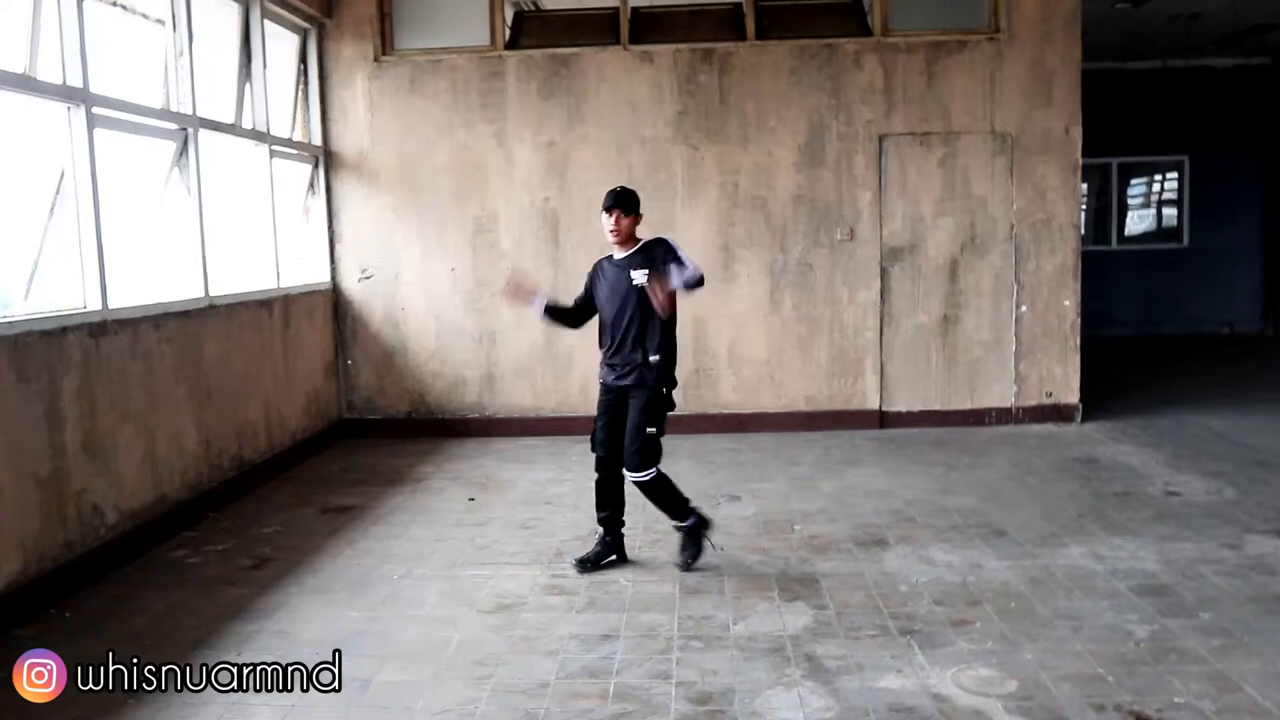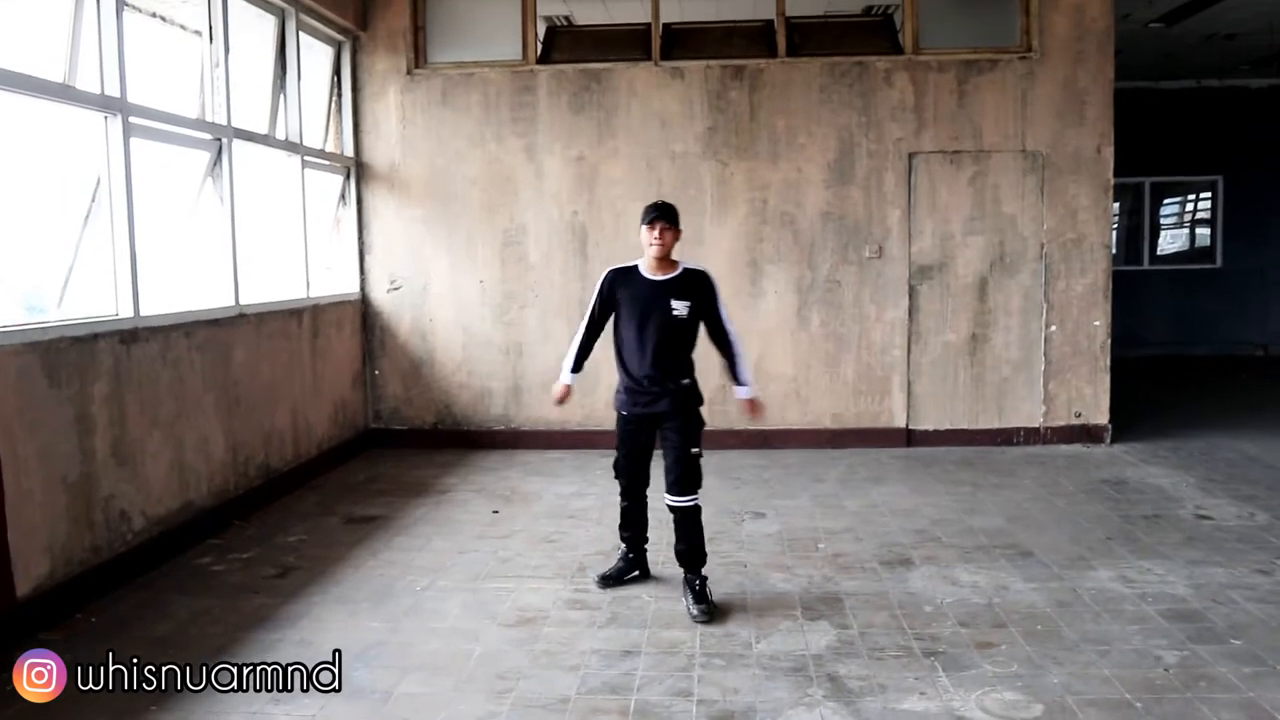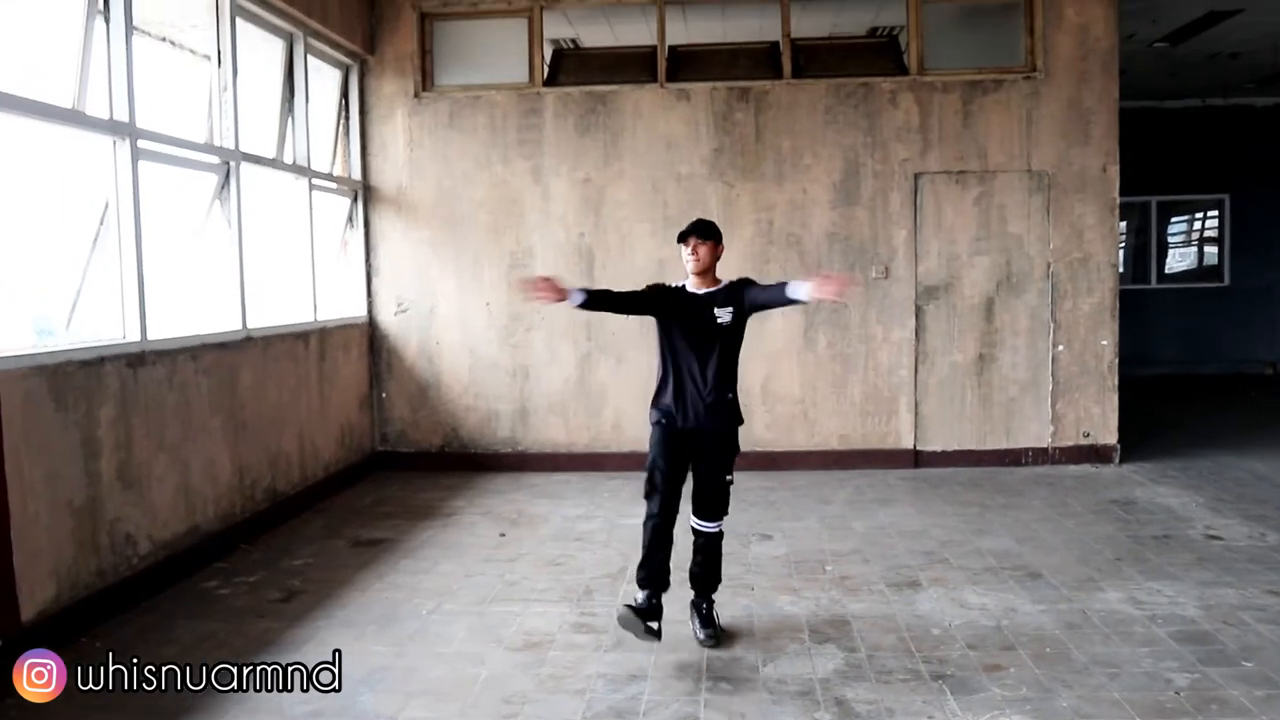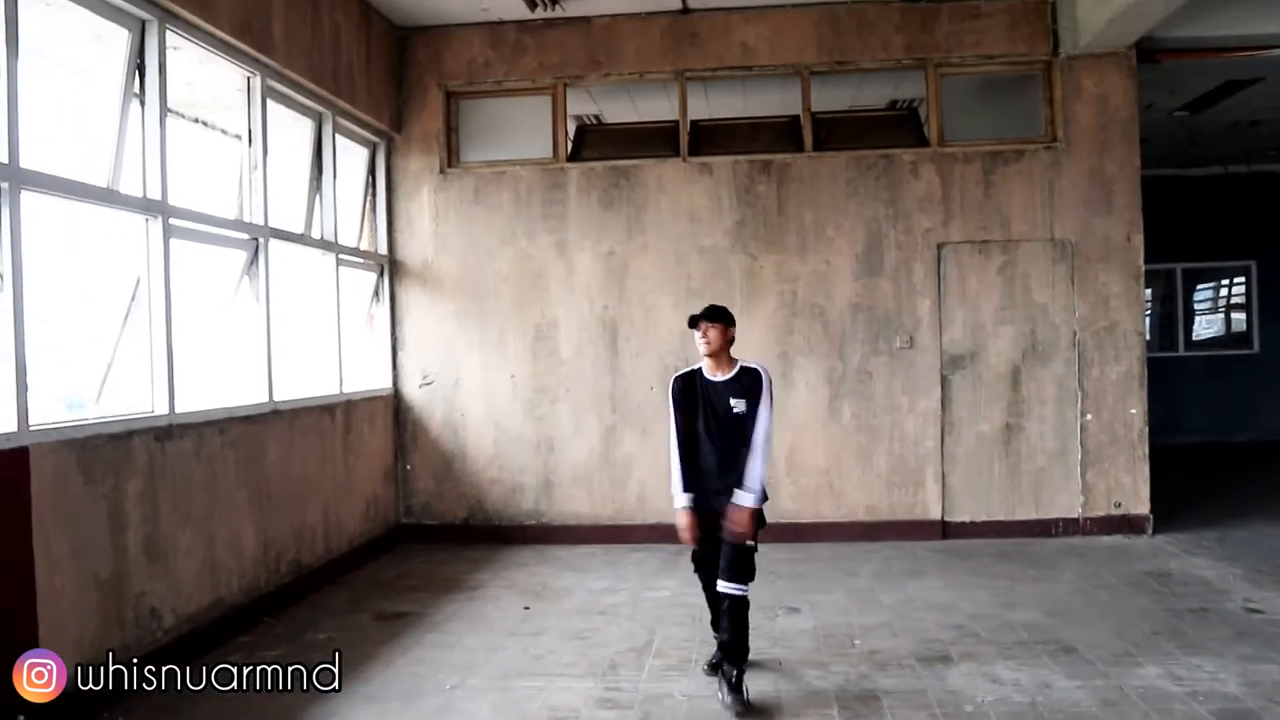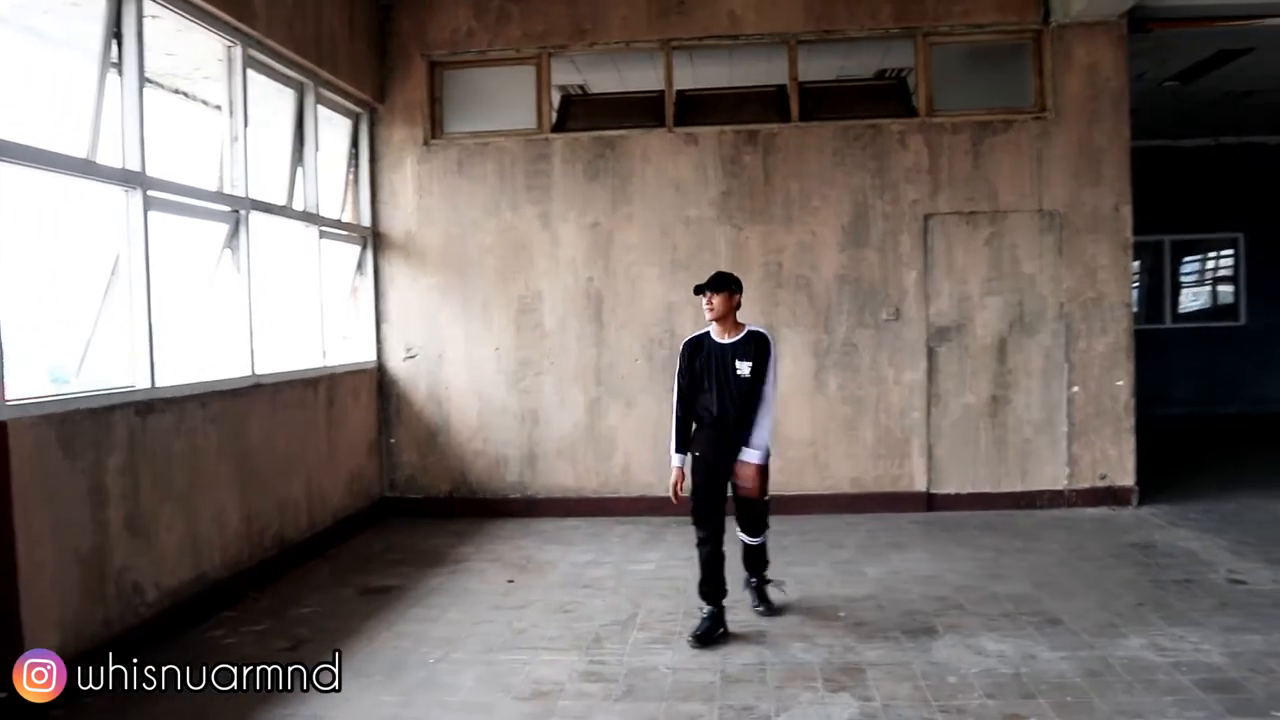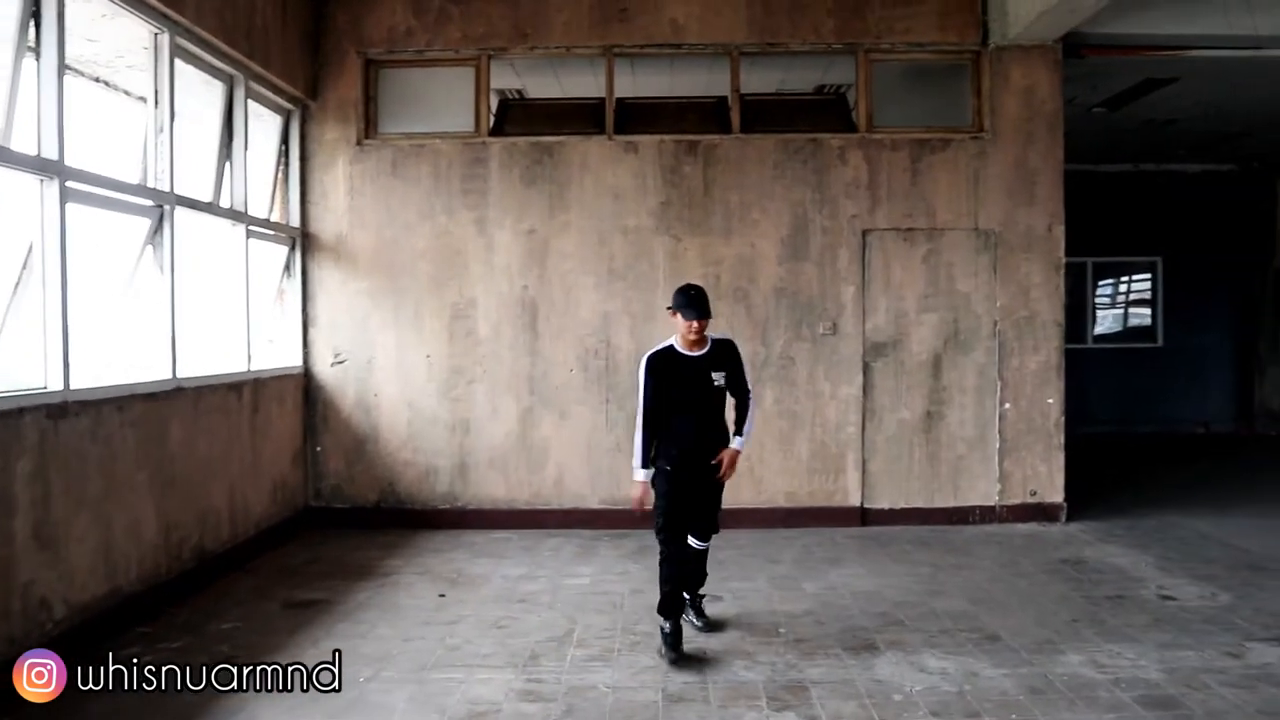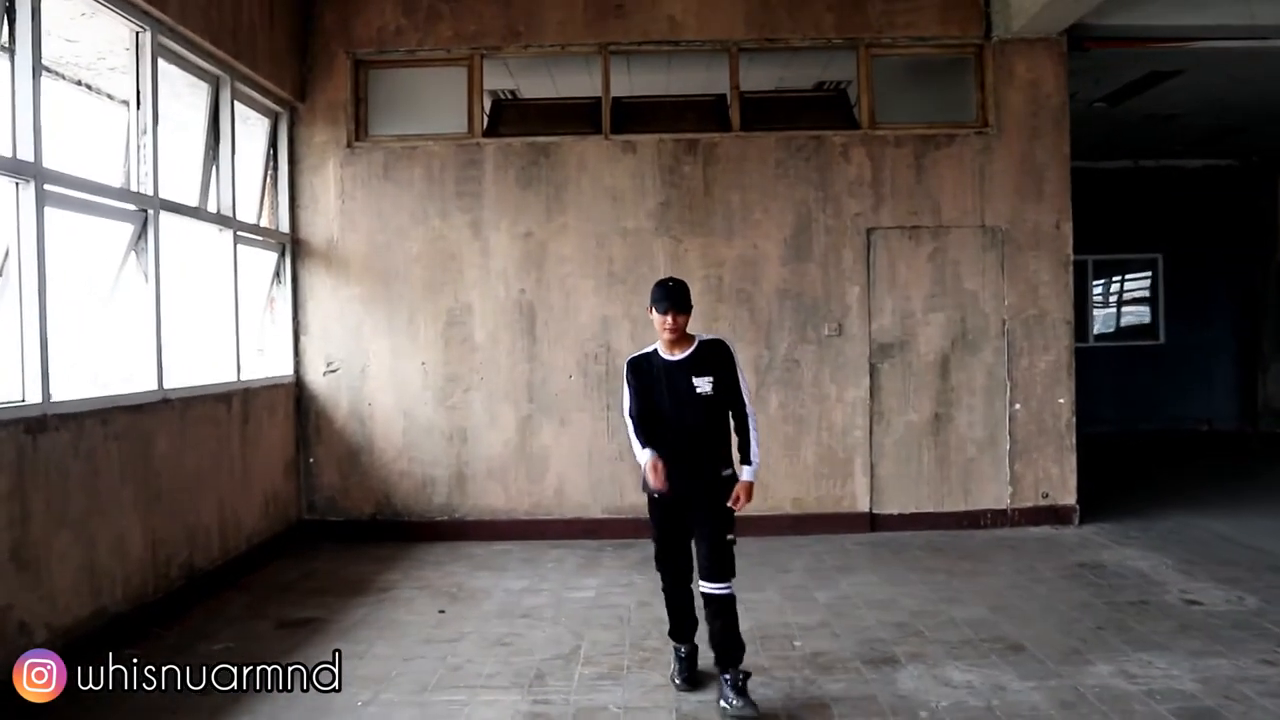
dt=0.7s
person 1, frame 1
left shoulder: (658, 250)
right shoulder: (601, 270)
left elbow: (694, 275)
right elbow: (575, 317)
left wrist: (670, 284)
right wrist: (535, 300)
left hip: (649, 376)
right hip: (612, 377)
left knee: (638, 465)
right knee: (606, 461)
left ankle: (690, 521)
right ankle: (611, 540)
person 1, frame 2
left shoulder: (698, 282)
right shoulder: (617, 280)
left elbow: (722, 335)
right elbow: (592, 328)
left wrist: (743, 387)
right wrist: (568, 376)
left hip: (678, 401)
right hip: (632, 400)
left knee: (682, 493)
right knee: (630, 486)
left ankle: (694, 577)
right ankle: (633, 557)
person 1, frame 3
left shoulder: (739, 293)
right shoulder: (663, 297)
left elbow: (769, 295)
right elbow: (620, 301)
left wrist: (806, 289)
right wrist: (569, 295)
left hip: (717, 421)
right hip: (670, 417)
left knee: (709, 517)
right knee: (659, 507)
left ankle: (703, 603)
right ankle: (649, 599)
person 1, frame 4
left shoulder: (755, 377)
right shoulder: (684, 382)
left elbow: (760, 440)
right elbow: (680, 444)
left wrist: (747, 499)
right wrist: (683, 503)
left hip: (739, 498)
right hip: (700, 497)
left knee: (733, 582)
right knee: (709, 578)
left ankle: (732, 672)
right ankle: (725, 643)
person 1, frame 5
left shoulder: (759, 342)
right shoulder: (693, 347)
left elbow: (765, 400)
right elbow: (682, 405)
left wrist: (754, 456)
right wrist: (677, 461)
left hip: (747, 453)
right hip: (707, 454)
left knee: (753, 527)
right knee: (708, 534)
left ankle: (756, 581)
right ankle: (713, 611)
person 1, frame 6
left shoulder: (726, 352)
right shoulder: (657, 360)
left elbow: (744, 399)
right elbow: (648, 417)
left wrist: (735, 445)
right wrist: (642, 473)
left hip: (713, 459)
right hip: (672, 461)
left knee: (702, 535)
right knee: (672, 542)
left ankle: (691, 598)
right ankle: (670, 623)
person 1, frame 7
left shoulder: (717, 353)
right shoulder: (638, 367)
left elbow: (743, 412)
right elbow: (635, 422)
left wrist: (747, 472)
right wrist: (648, 456)
left hip: (714, 483)
right hip: (666, 487)
left knee: (716, 576)
right knee: (673, 574)
left ankle: (730, 674)
right ankle: (684, 649)
